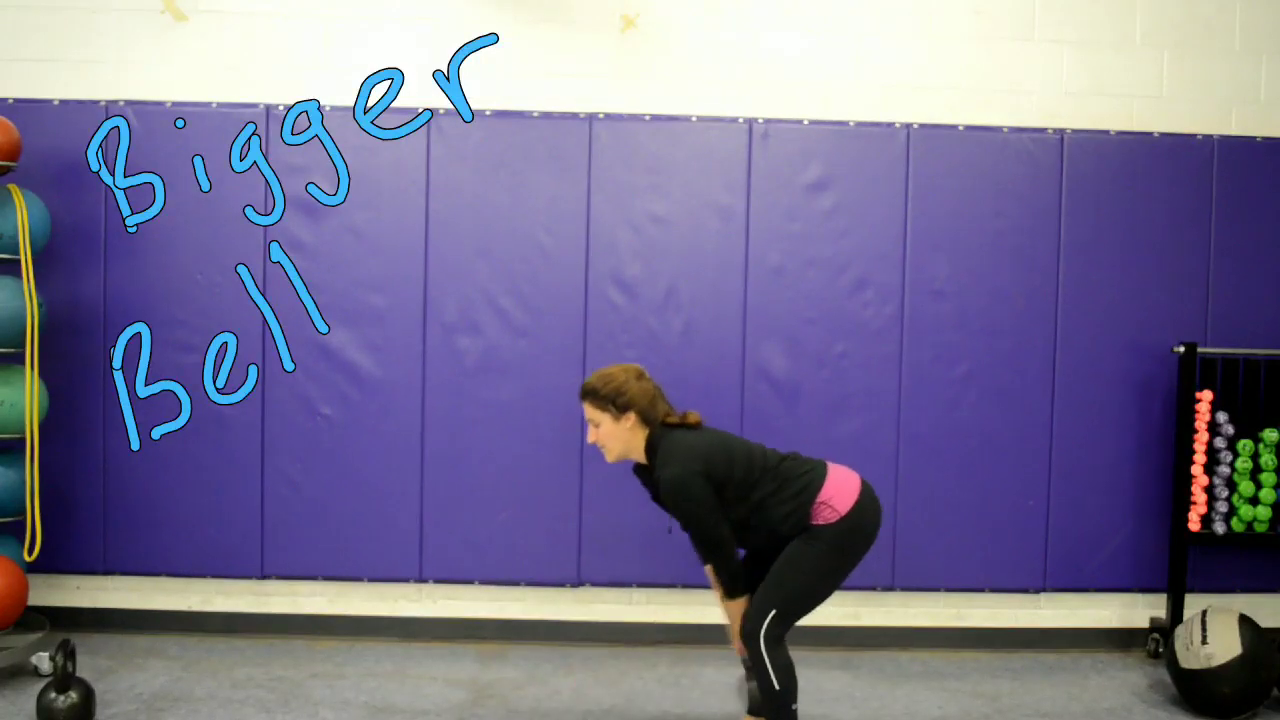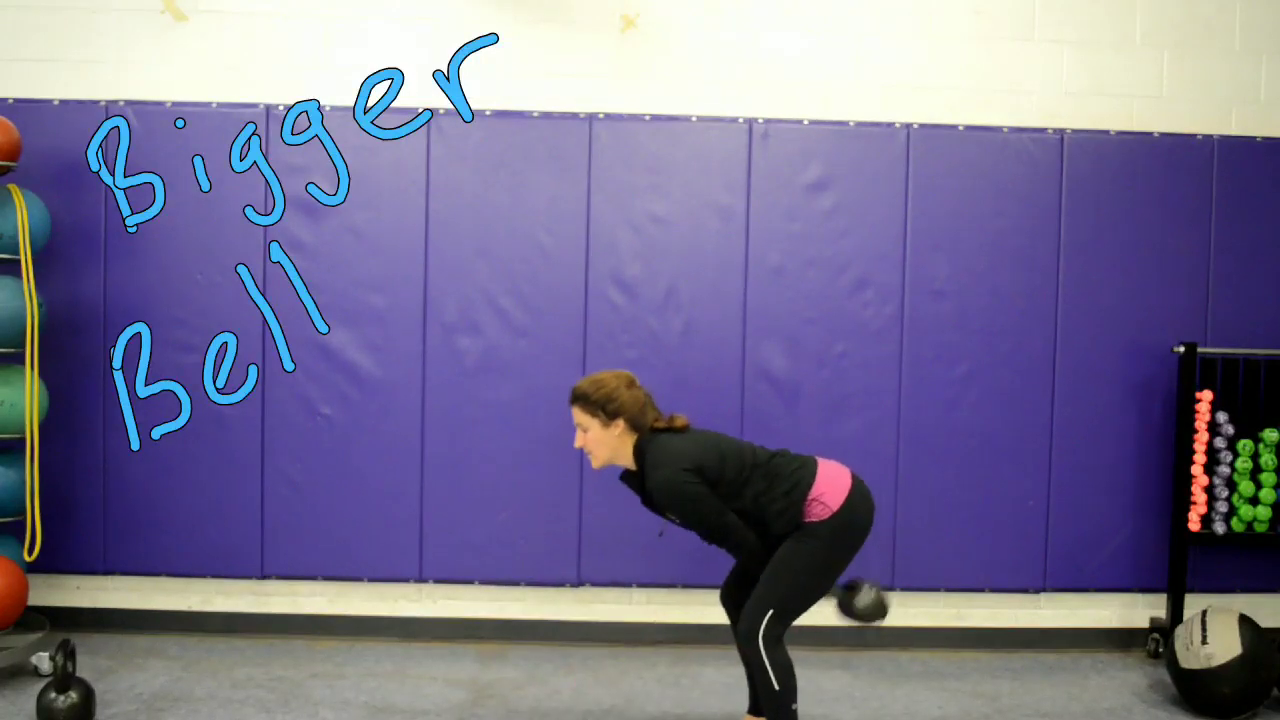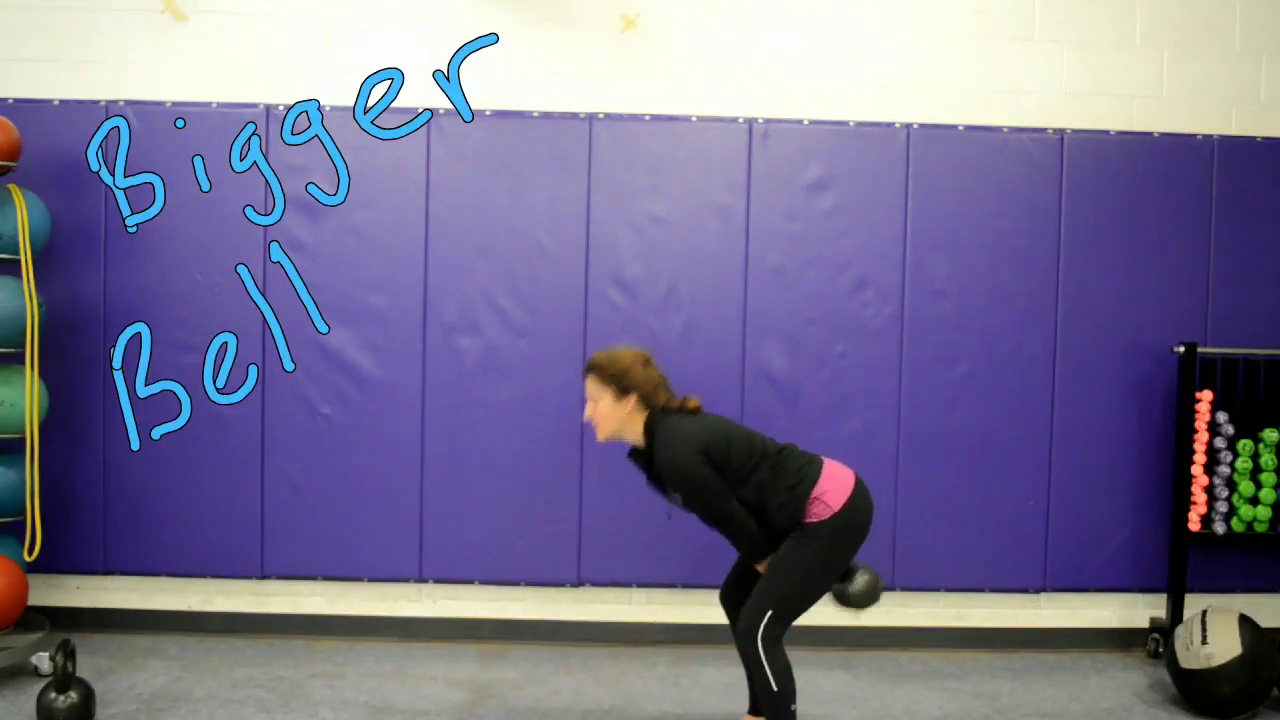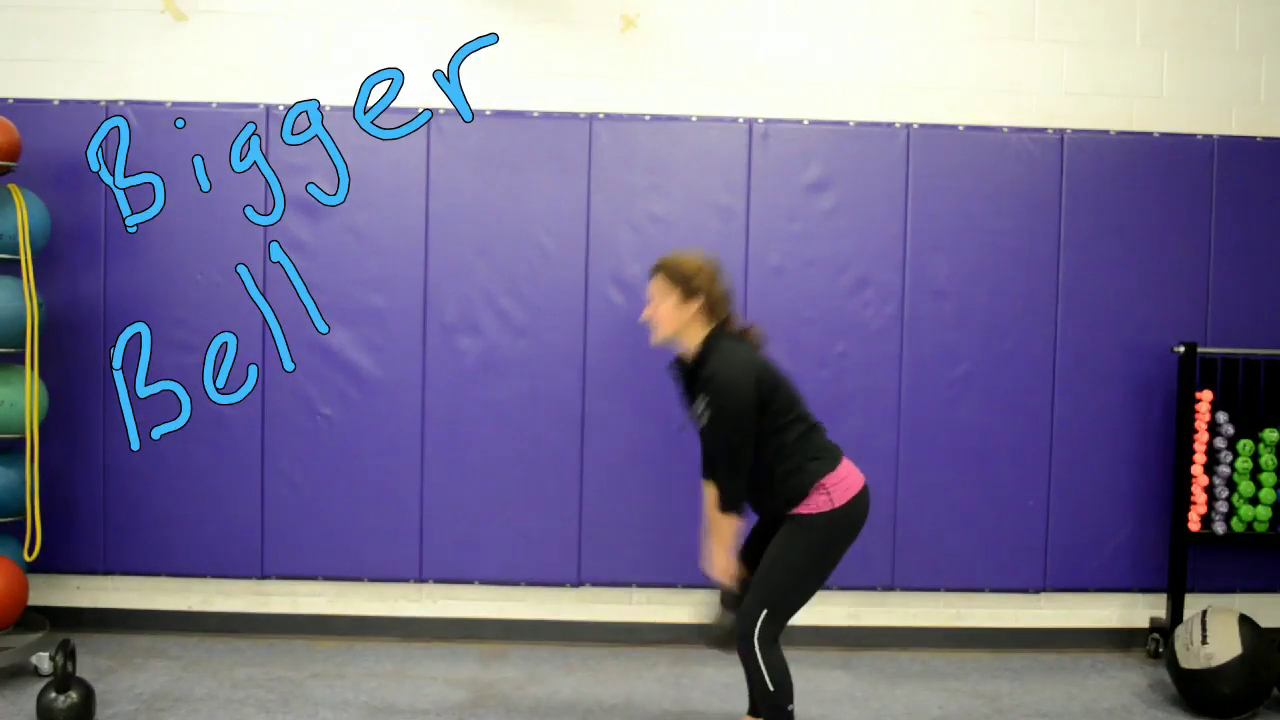
dt=0.2s
person 1, frame 1
left shoulder: (678, 471)
right shoulder: (665, 453)
left elbow: (720, 551)
right elbow: (713, 545)
left wrist: (739, 629)
right wrist: (738, 622)
left hip: (841, 514)
right hip: (820, 506)
left knee: (761, 626)
right knee: (748, 604)
person 1, frame 2
left shoulder: (669, 475)
right shoulder: (654, 459)
left elbow: (736, 537)
right elbow: (734, 529)
left wrist: (781, 584)
left hip: (835, 510)
right hip: (813, 503)
left knee: (757, 627)
right knee: (738, 598)
person 1, frame 3
left shoulder: (677, 452)
right shoulder: (659, 445)
left elbow: (737, 524)
right elbow: (732, 515)
left wrist: (774, 577)
right wrist: (776, 582)
left hip: (832, 510)
right hip: (807, 506)
left knee: (759, 626)
right knee: (739, 600)
person 1, frame 4
left shoulder: (729, 372)
right shoulder: (696, 365)
left elbow: (733, 471)
right elbow: (717, 465)
left wrist: (724, 555)
right wrist: (717, 546)
left hip: (826, 503)
right hip: (792, 500)
left knee: (755, 624)
right knee: (740, 603)
